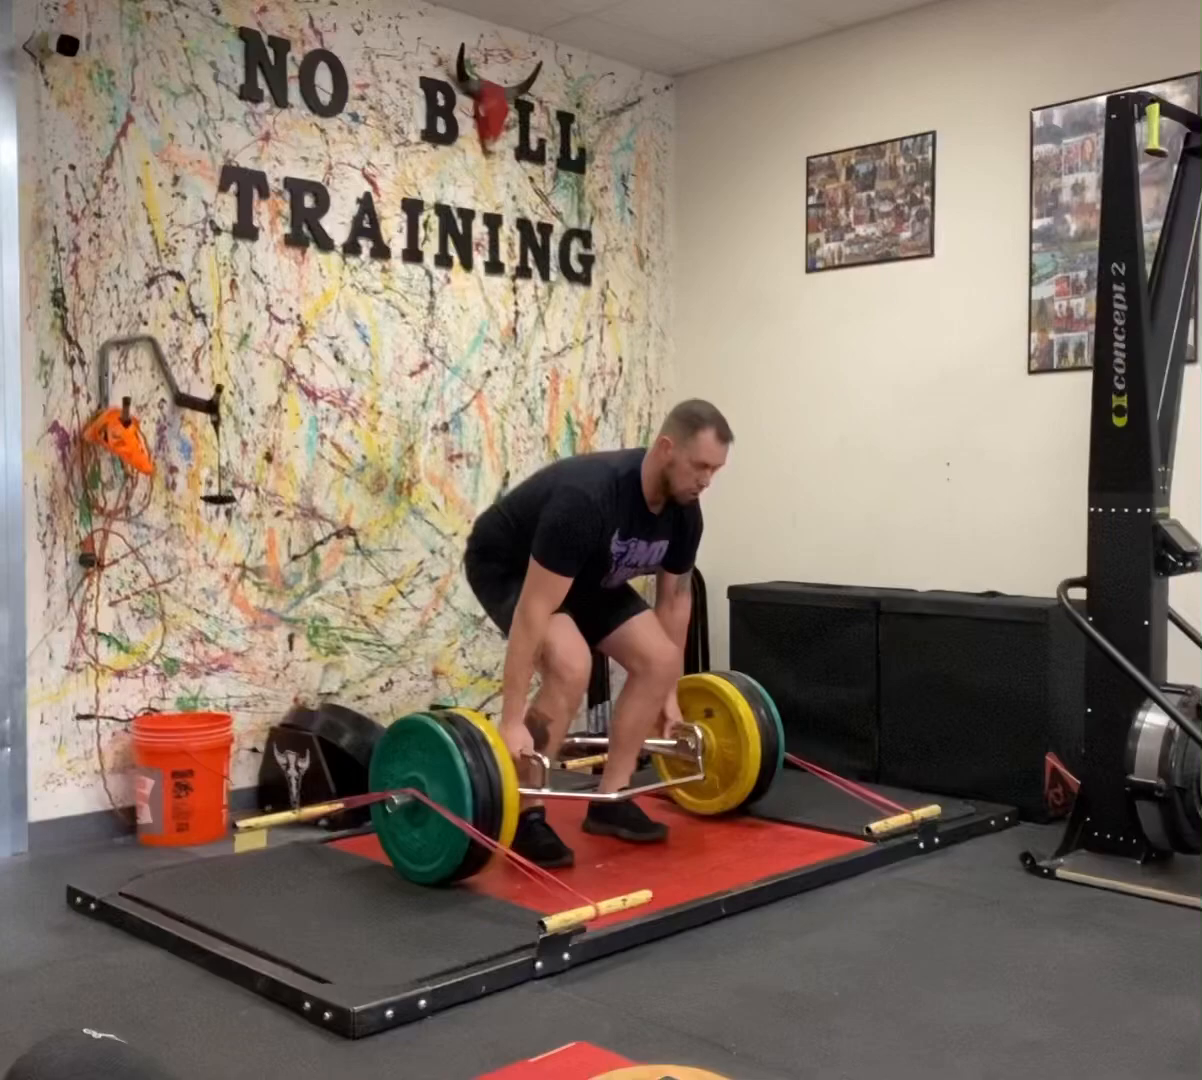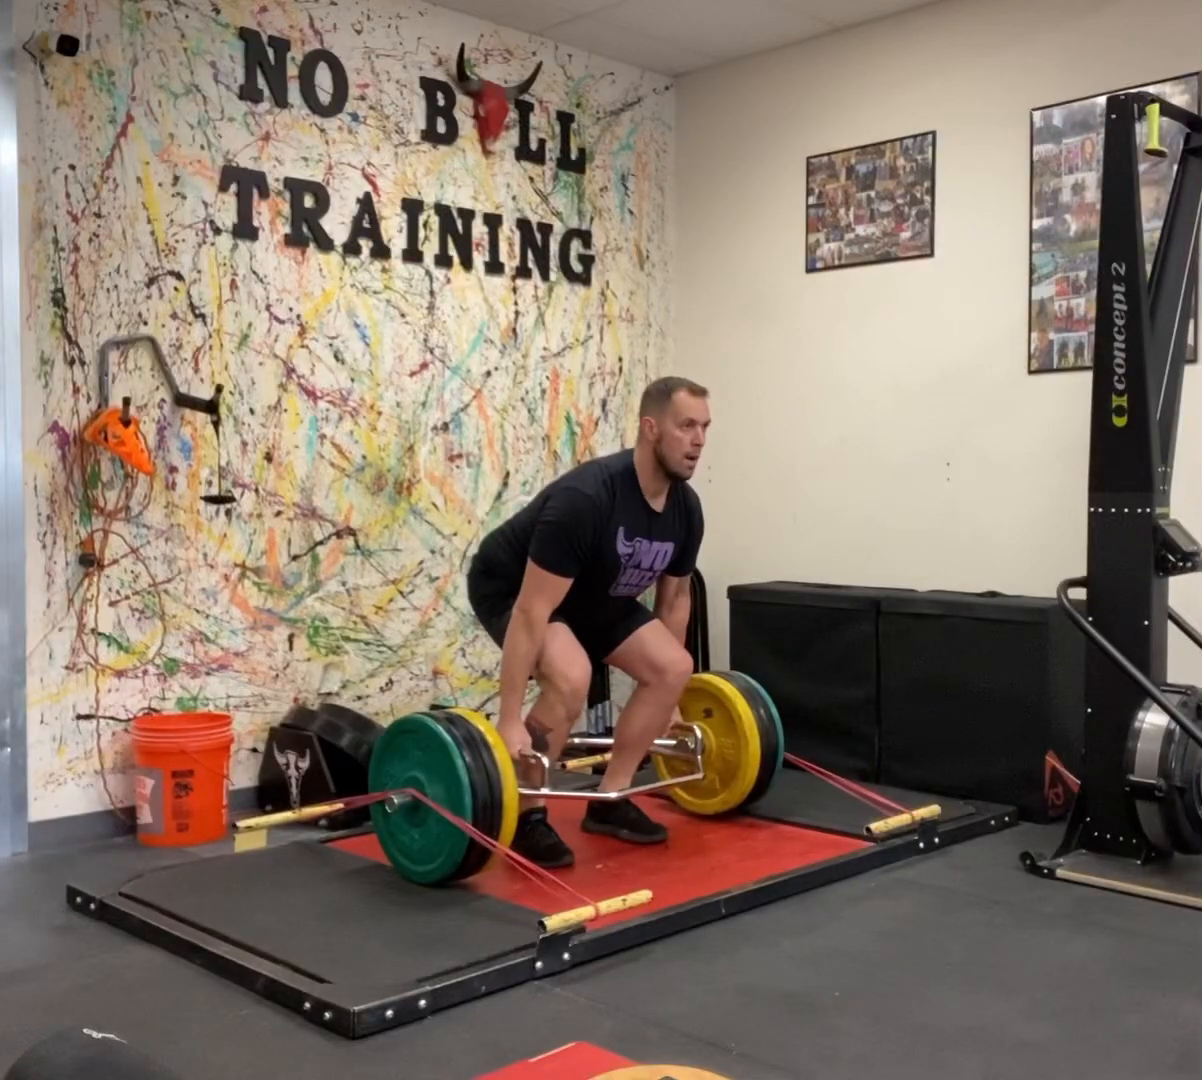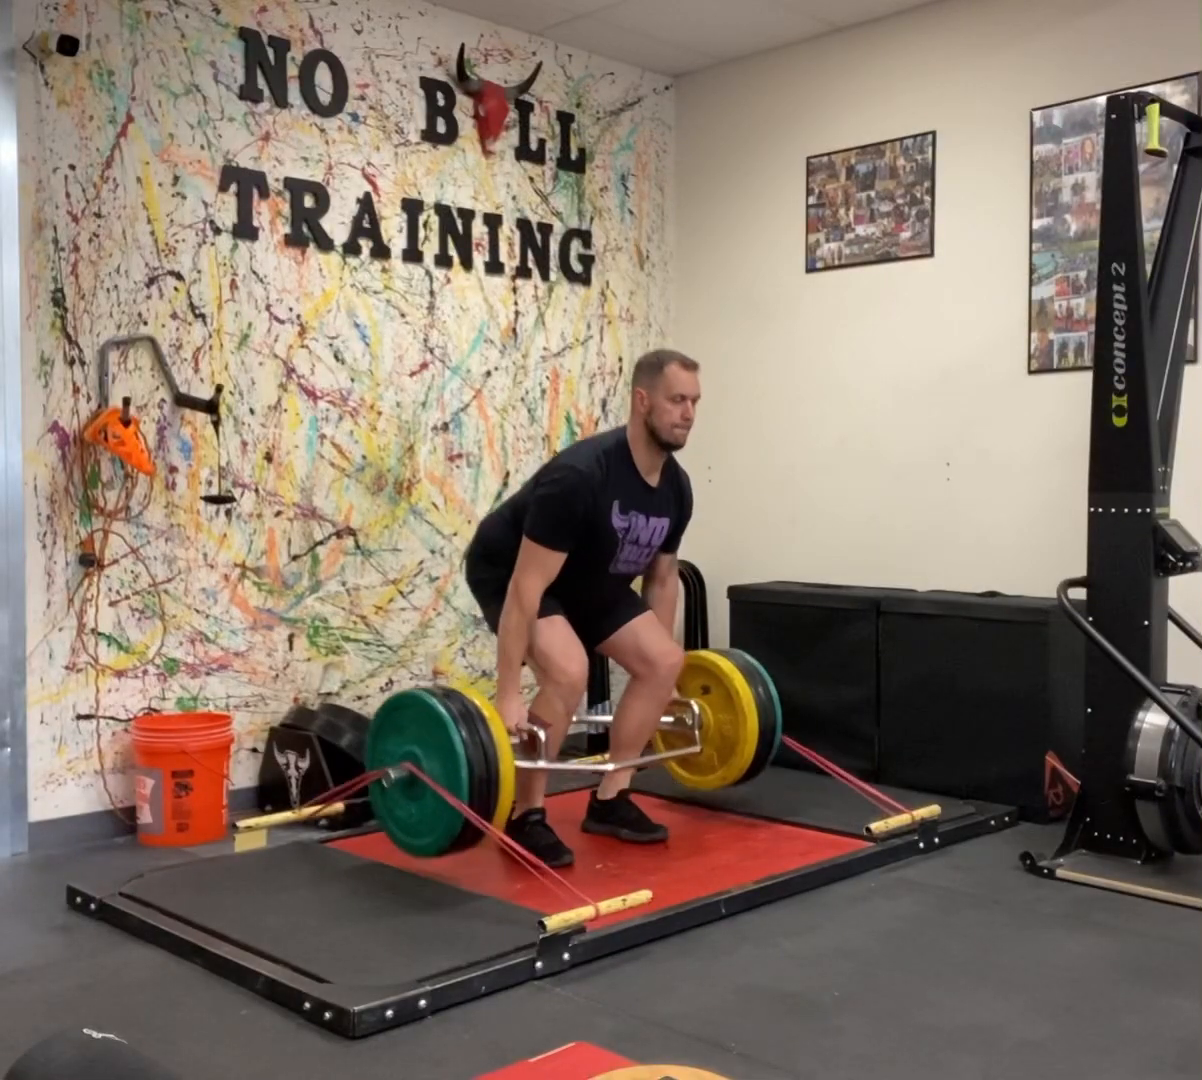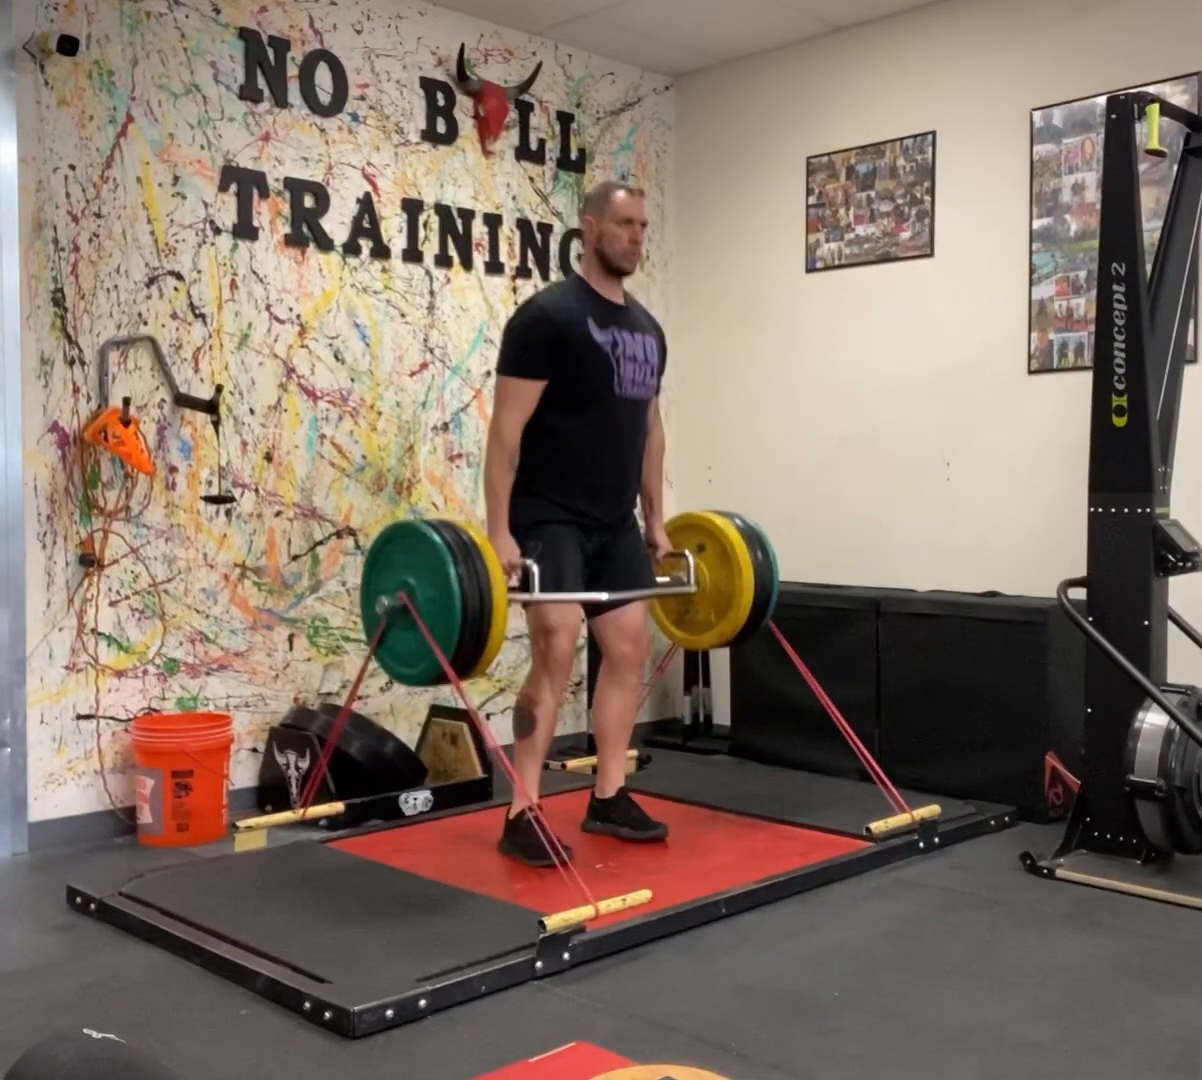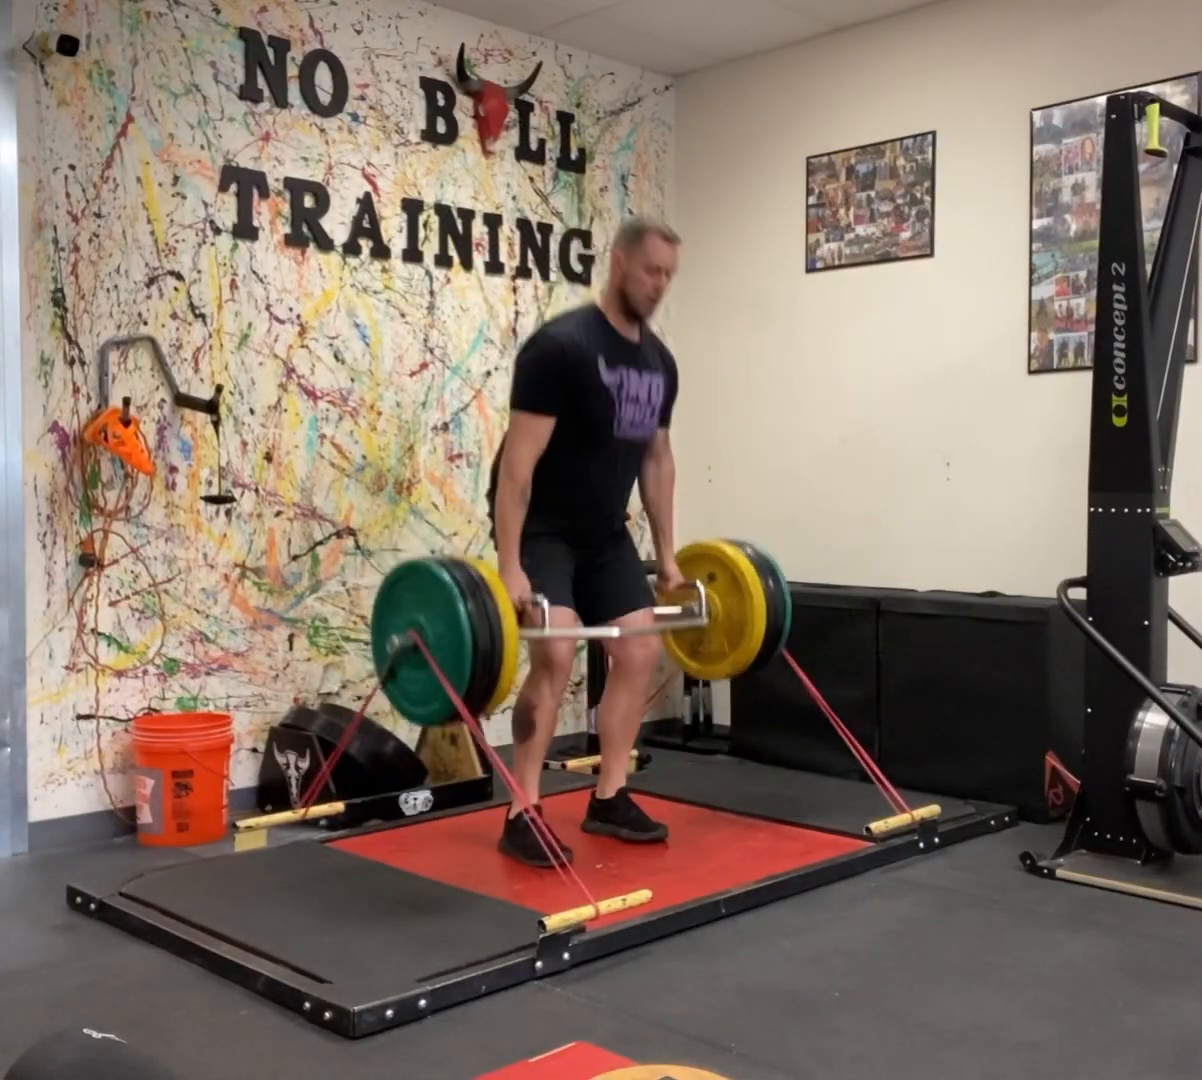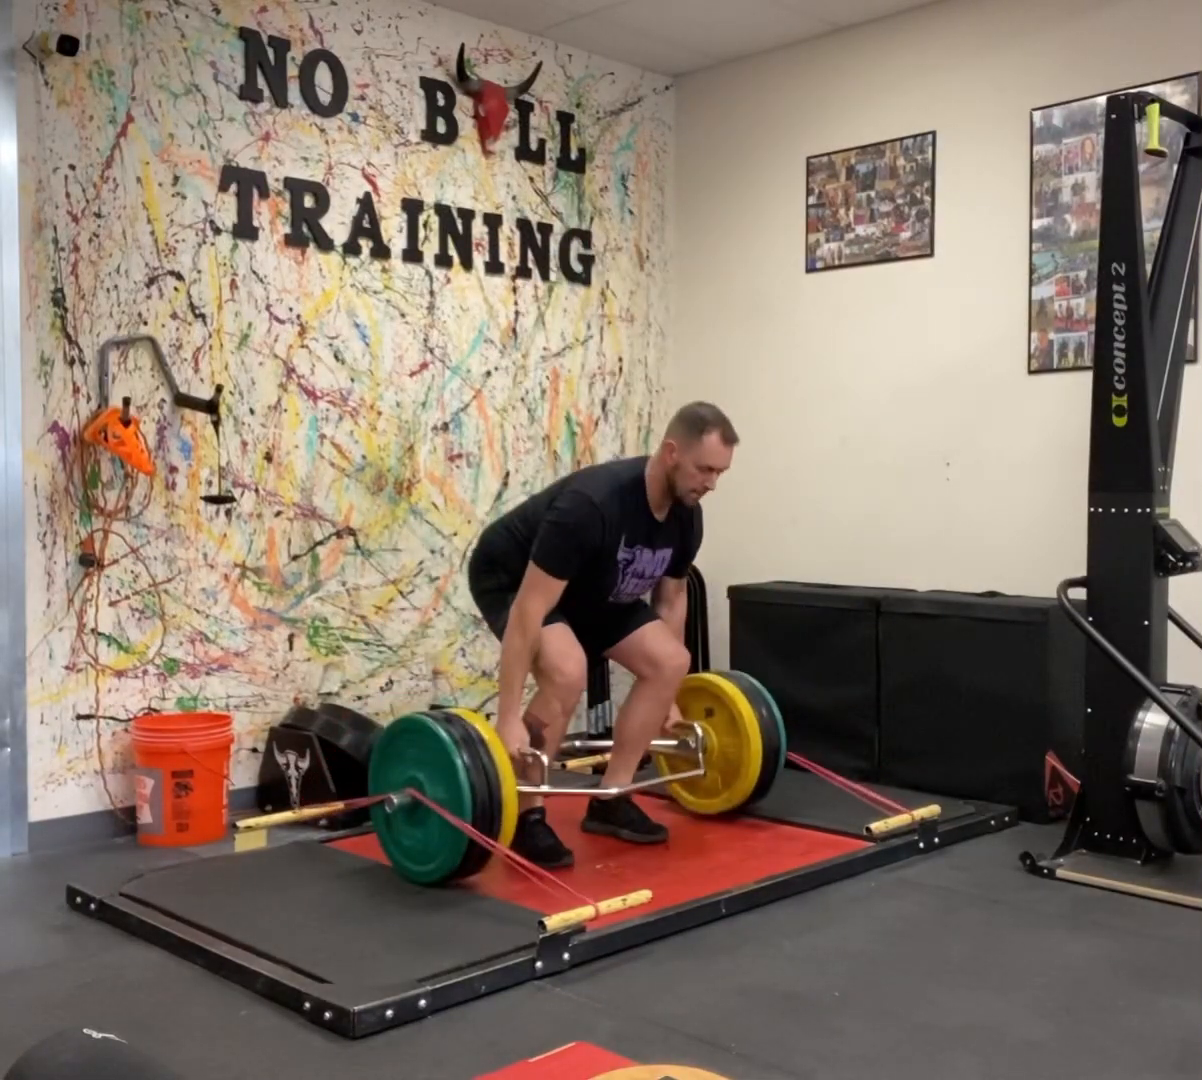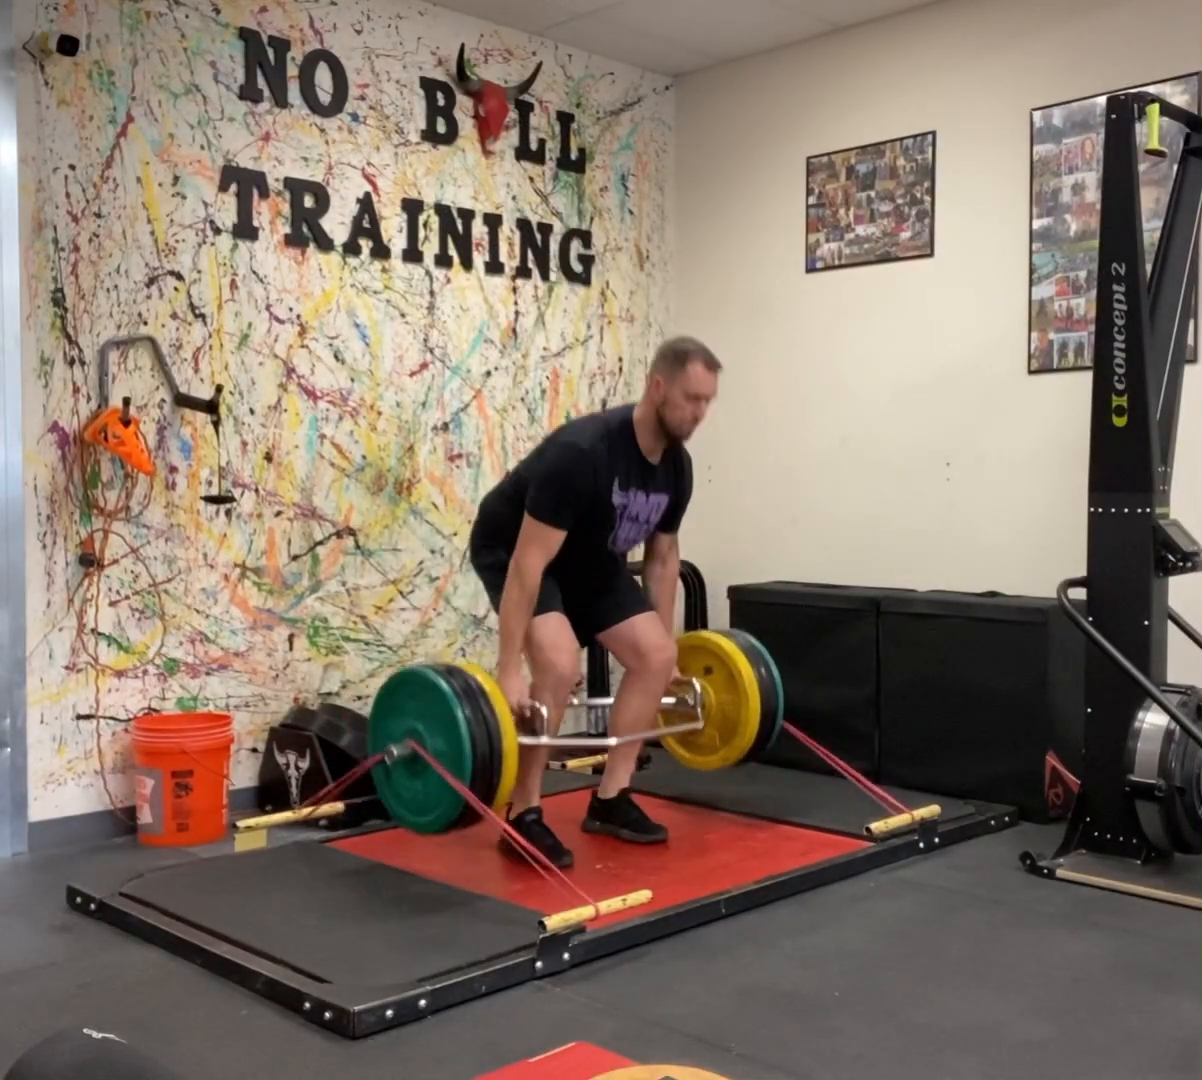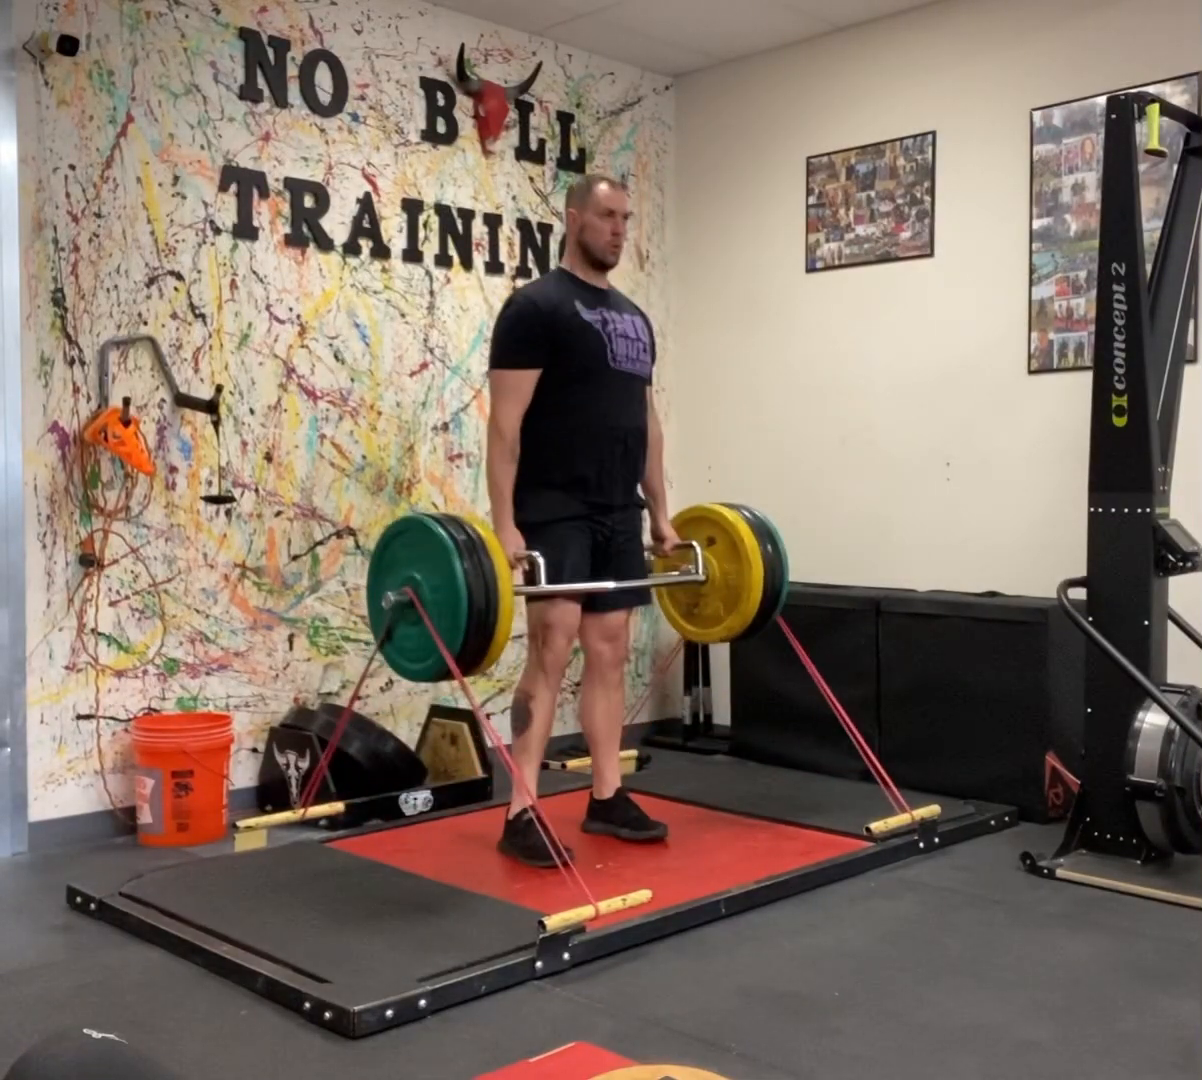
dt=0.5s
person 1, frame 1
left shoulder: (684, 511)
right shoulder: (587, 498)
left elbow: (675, 596)
right elbow: (533, 610)
left wrist: (671, 697)
right wrist: (511, 721)
right hip: (505, 565)
left knee: (661, 659)
right knee: (571, 666)
left ankle: (609, 800)
right ankle: (525, 817)
person 1, frame 2
left shoulder: (685, 509)
right shoulder: (586, 499)
left elbow: (674, 598)
right elbow: (531, 612)
left wrist: (671, 705)
right wrist: (510, 722)
right hip: (508, 587)
left knee: (673, 669)
right knee: (570, 678)
left ankle: (608, 801)
right ankle: (526, 816)
person 1, frame 3
left shoulder: (675, 488)
right shoulder: (579, 476)
left elbow: (661, 577)
right elbow: (527, 589)
left wrist: (664, 647)
right wrist: (508, 700)
right hip: (506, 571)
left knee: (665, 664)
right knee: (568, 671)
left ankle: (609, 801)
right ankle: (525, 819)
person 1, frame 4
left shoulder: (647, 327)
right shoulder: (549, 315)
left elbow: (650, 429)
right elbow: (506, 426)
left wrist: (655, 521)
right wrist: (499, 533)
left hip: (614, 519)
right hip: (547, 514)
left knee: (628, 651)
right knee: (557, 651)
left ankle: (608, 798)
right ankle: (522, 813)
person 1, frame 5
left shoulder: (659, 360)
right shoulder: (562, 345)
left elbow: (658, 458)
right elbow: (518, 460)
left wrist: (666, 552)
right wrist: (510, 568)
left hip: (602, 531)
right hip: (540, 526)
left knee: (640, 653)
right knee: (555, 655)
left ankle: (608, 798)
right ankle: (522, 814)
person 1, frame 6
left shoulder: (685, 519)
right shoulder: (592, 505)
left elbow: (670, 600)
right elbow: (529, 611)
left wrist: (671, 700)
right wrist: (509, 718)
right hip: (509, 577)
left knee: (670, 662)
right knee: (567, 671)
left ankle: (610, 800)
right ankle: (526, 816)
person 1, frame 7
left shoulder: (675, 466)
right shoulder: (581, 452)
left elbow: (663, 558)
right elbow: (528, 564)
left wrist: (667, 641)
right wrist: (510, 674)
left hip: (592, 561)
right hip: (510, 549)
left knee: (656, 658)
right knee: (556, 668)
left ankle: (609, 799)
right ankle: (522, 819)
person 1, frame 8
left shoulder: (633, 316)
right shoulder: (536, 305)
left elbow: (647, 419)
right elbow: (505, 419)
left wrist: (660, 513)
right wrist: (505, 525)
left hip: (619, 511)
right hip: (554, 511)
left knee: (608, 652)
right knee: (552, 650)
left ankle: (606, 798)
right ankle: (521, 813)
